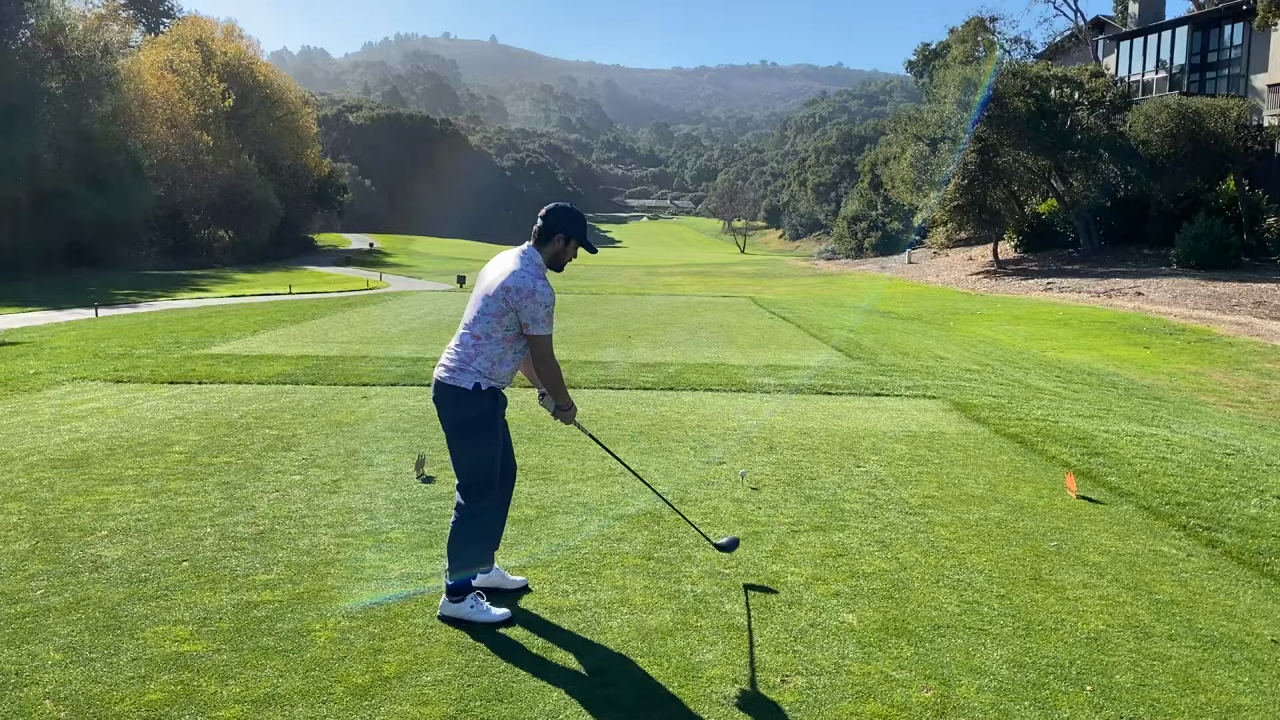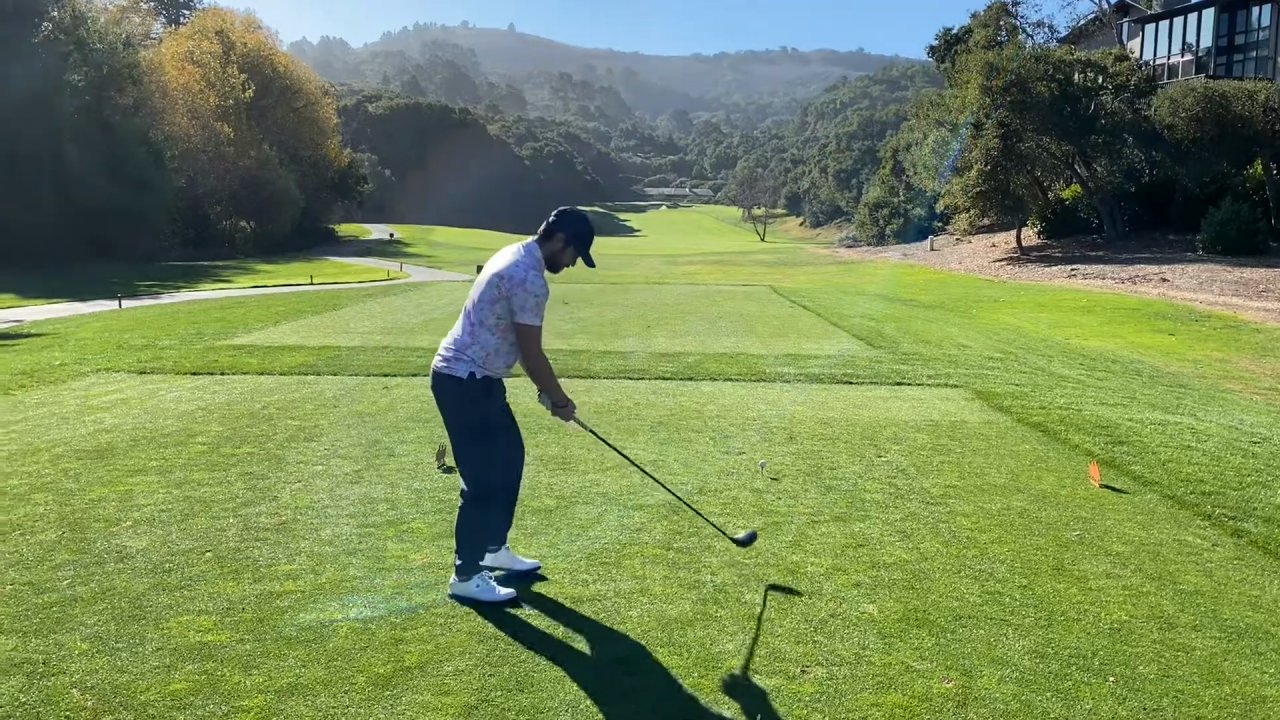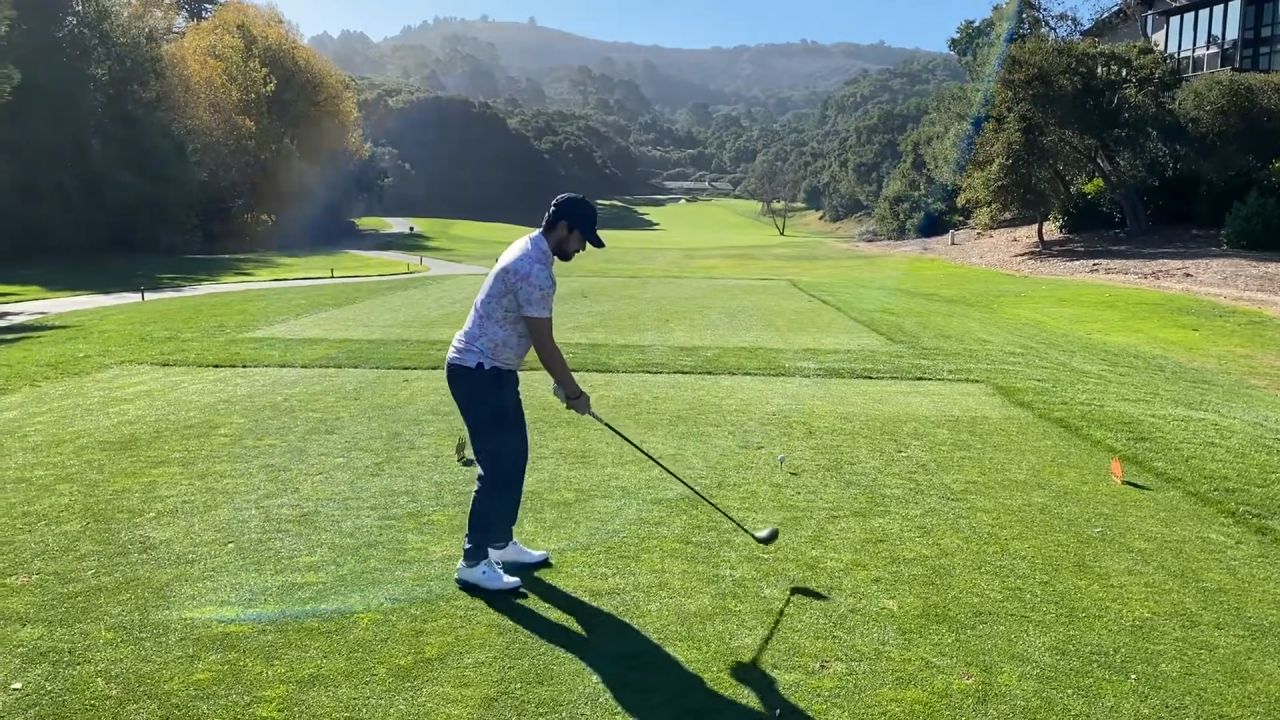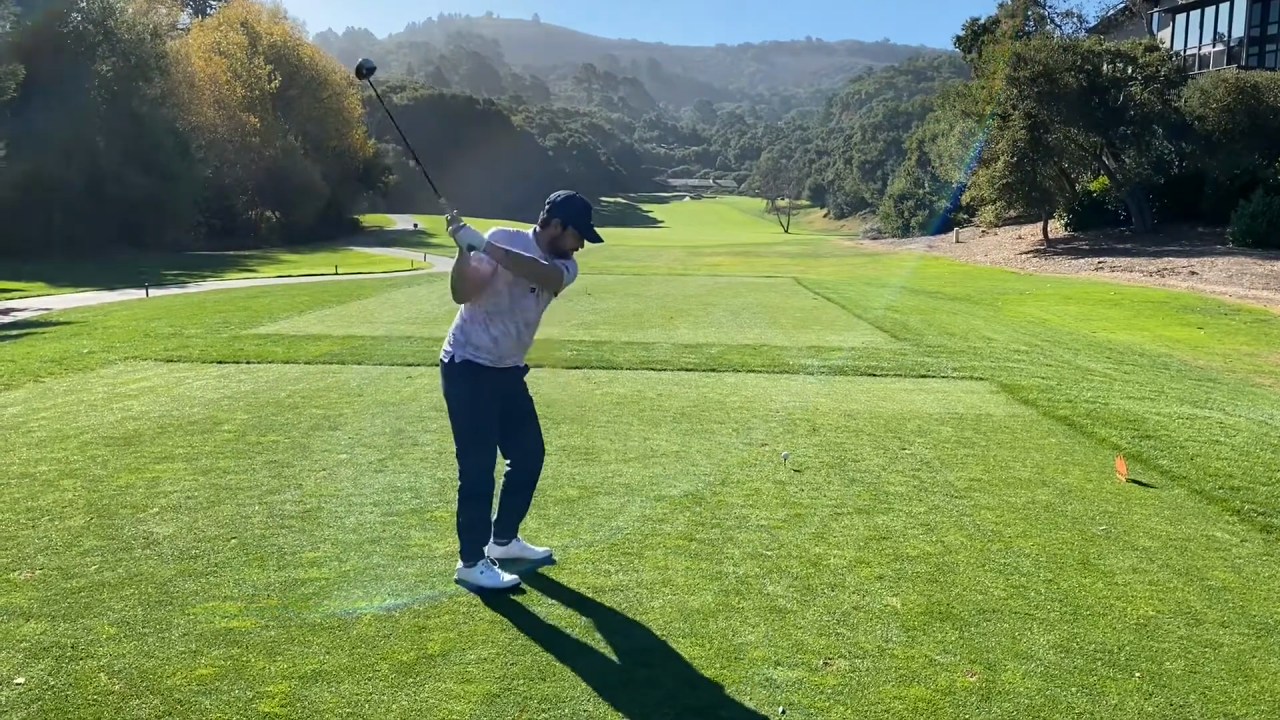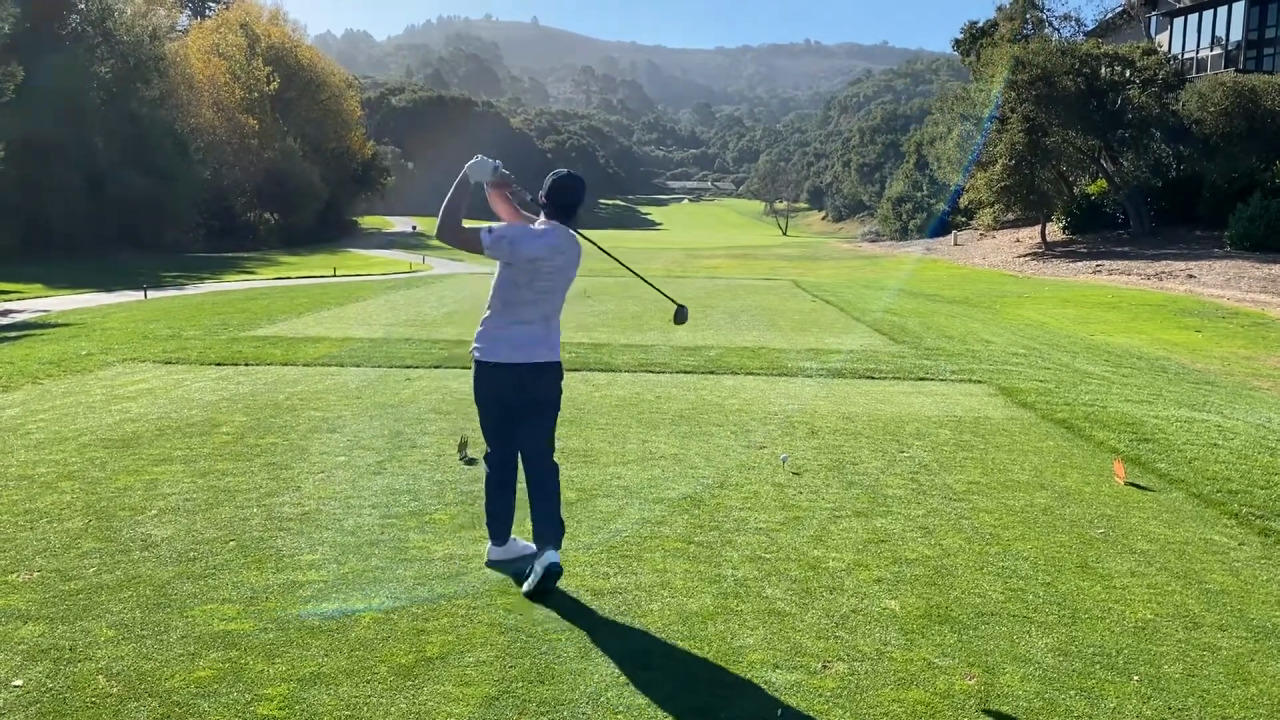
dt=1s
person 1, frame 1
left shoulder: (507, 261)
right shoulder: (535, 287)
right elbow: (544, 359)
left wrist: (542, 388)
right wrist: (565, 404)
left hip: (466, 387)
right hip: (469, 393)
left knee: (500, 476)
right knee: (478, 491)
left ankle: (481, 566)
right ankle: (457, 595)
person 1, frame 2
left shoulder: (515, 256)
right shoulder: (529, 278)
right elbow: (531, 352)
left wrist: (547, 390)
right wrist: (560, 400)
left hip: (473, 377)
right hip: (465, 381)
left knee: (509, 459)
right knee: (484, 479)
left ankle: (493, 547)
right ankle: (466, 574)
person 1, frame 3
left shoulder: (528, 251)
right shoulder: (534, 271)
left elbow: (537, 338)
right elbow: (544, 344)
left wrist: (563, 382)
right wrist: (575, 392)
left hip: (493, 370)
right hip: (477, 371)
left knee: (514, 456)
right knee: (498, 466)
left ankle: (499, 542)
right ankle: (473, 560)
person 1, frame 4
left shoulder: (565, 267)
right shoulder: (498, 241)
left elbow: (537, 272)
right elbow: (461, 293)
left wrist: (485, 245)
right wrist: (467, 249)
left hip: (509, 372)
right hip: (467, 367)
left knee: (529, 455)
right knee: (478, 466)
left ankle: (503, 539)
right ankle: (471, 561)
person 1, frame 5
left shoulder: (522, 241)
right shoulder: (571, 247)
left elbow: (446, 233)
left wrist: (468, 177)
right wrist: (495, 188)
left hip: (494, 365)
right hip: (542, 369)
left knee: (499, 457)
right knee: (540, 461)
left ankle: (500, 542)
right ankle: (548, 550)
